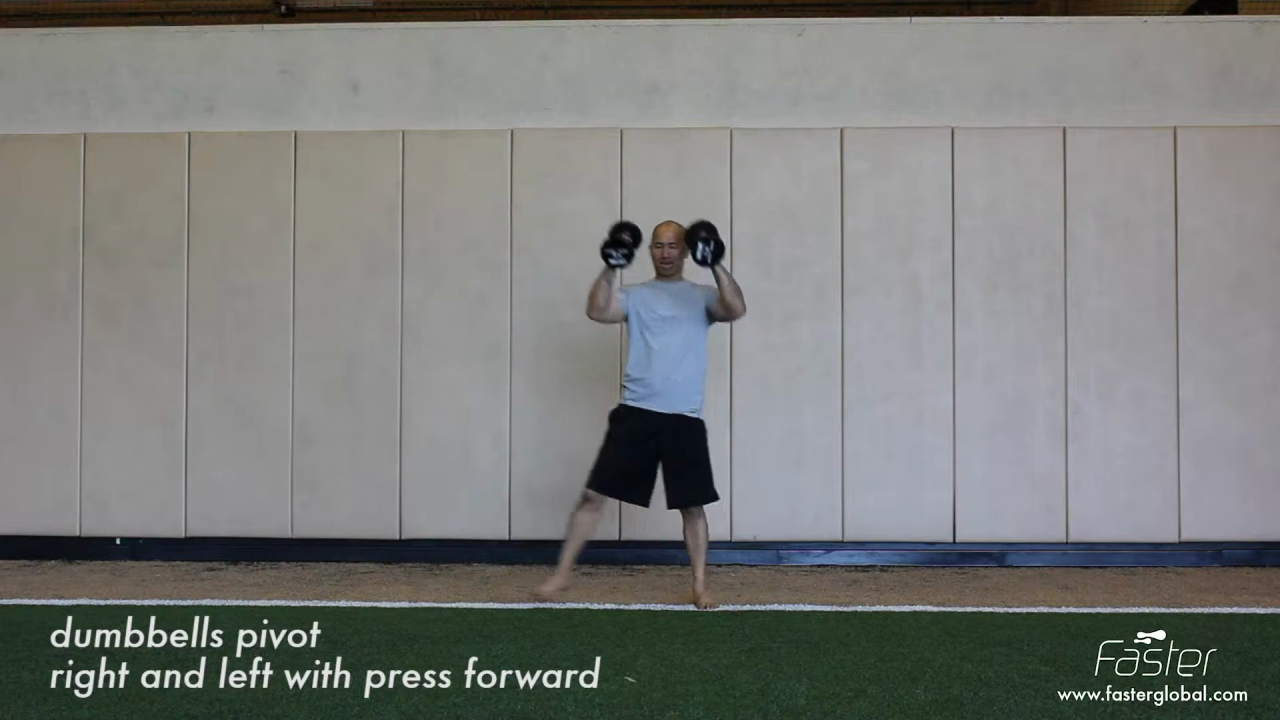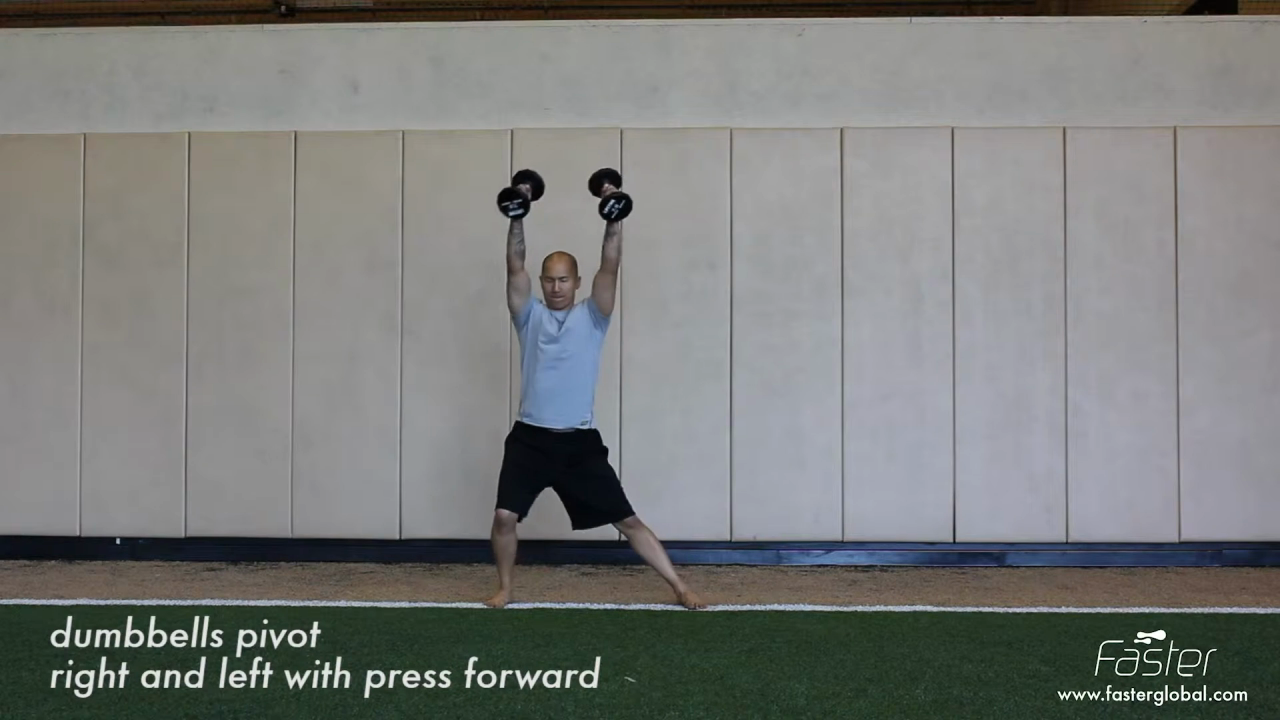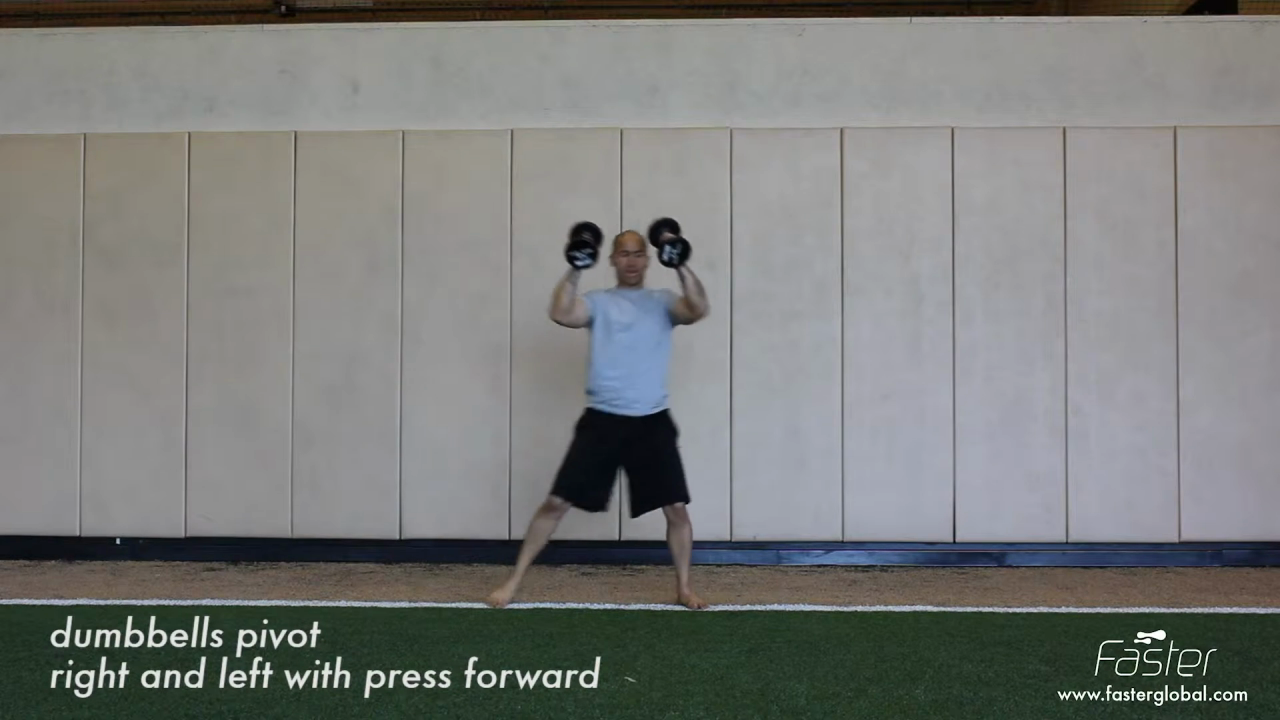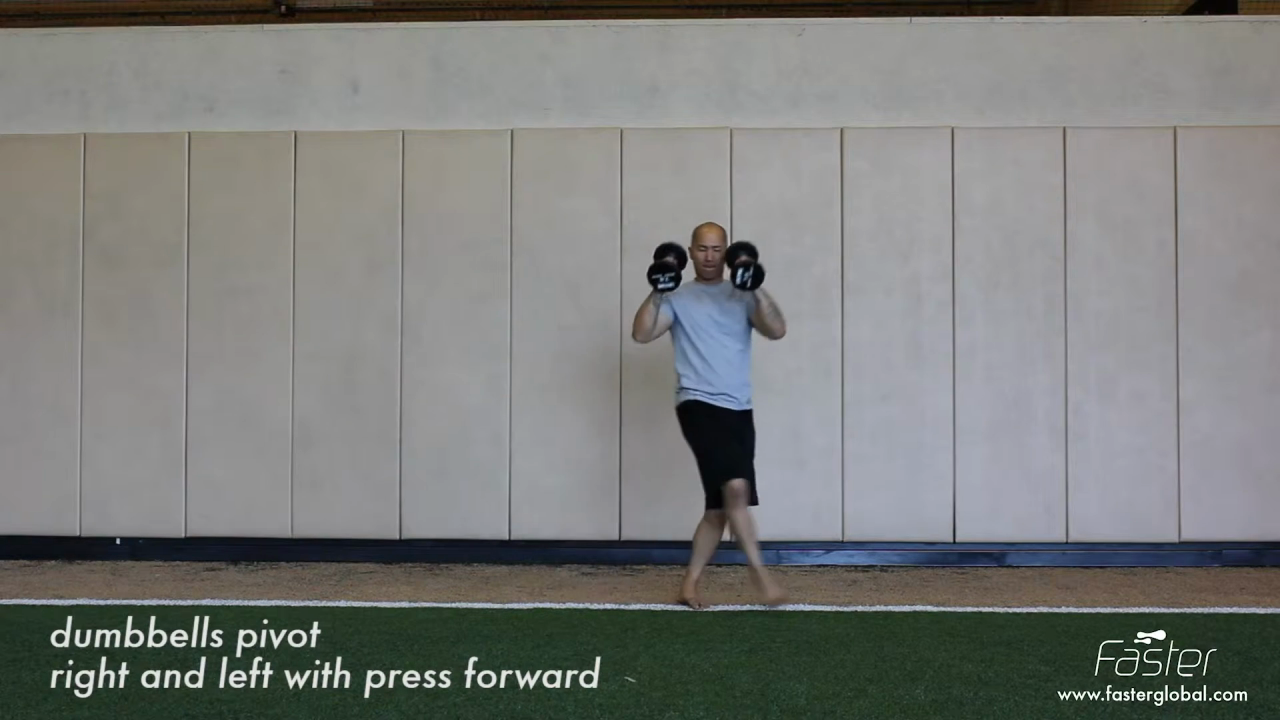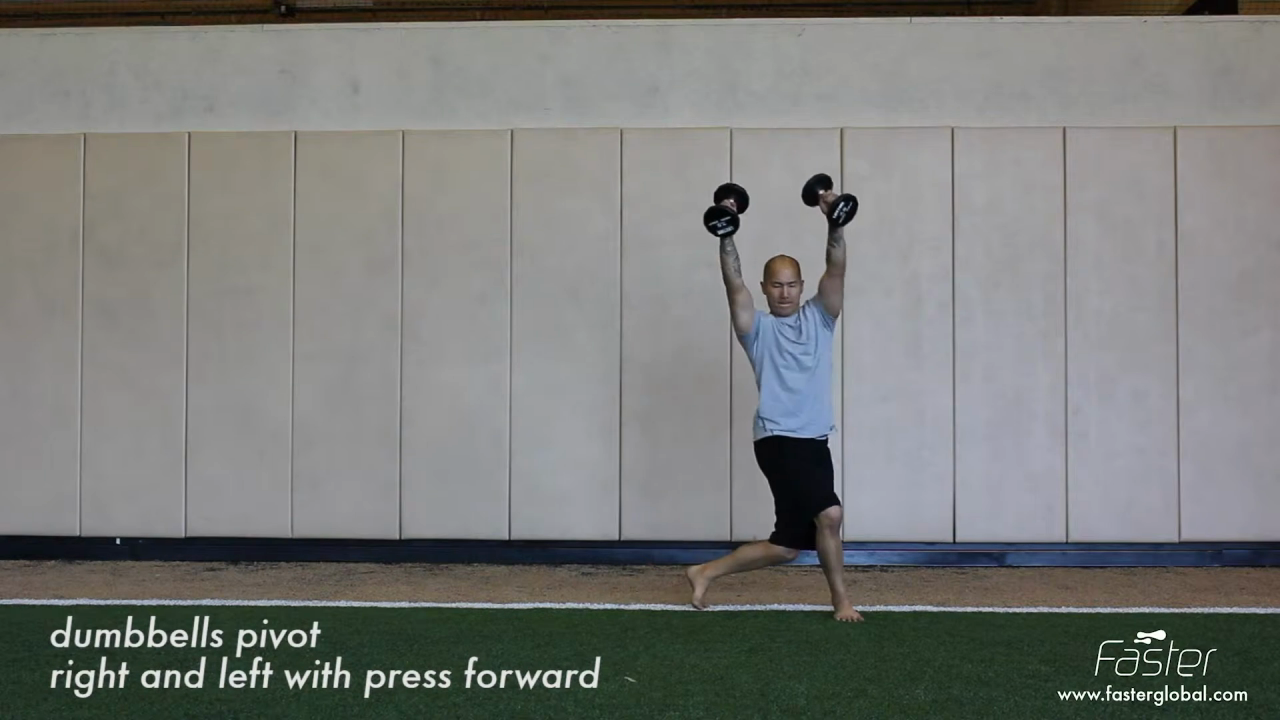
dt=0.7s
person 1, frame 1
left shoulder: (702, 292)
right shoulder: (635, 295)
left elbow: (736, 309)
right elbow: (597, 311)
left wrist: (715, 264)
right wrist: (611, 265)
left hip: (684, 417)
right hip: (636, 412)
left knee: (692, 505)
right knee: (594, 495)
left ankle: (699, 585)
right ankle: (562, 574)
person 1, frame 2
left shoulder: (591, 316)
right shoulder: (529, 315)
left elbow: (610, 267)
right elbow: (515, 266)
left wrist: (613, 219)
right wrist: (517, 217)
left hip: (580, 440)
right hip: (530, 437)
left knee: (627, 519)
right knee: (504, 516)
left ankle: (680, 587)
right ankle: (505, 586)
person 1, frame 3
left shoulder: (665, 301)
right shoulder: (597, 302)
left elbow: (698, 309)
right elbow: (563, 315)
left wrist: (680, 264)
right wrist: (576, 269)
left hip: (651, 423)
right hip: (602, 420)
left knee: (676, 506)
right knee: (556, 503)
left ankle: (684, 587)
right ankle: (513, 582)
person 1, frame 4
left shoulder: (742, 298)
right shoulder: (677, 298)
left elbow: (776, 329)
right elbow: (641, 334)
left wrist: (755, 284)
right wrist: (657, 289)
left hip: (740, 410)
right hip: (698, 407)
left knee: (721, 504)
right knee: (735, 487)
left ankle: (690, 583)
right ankle: (760, 574)
person 1, frame 5
left shoulder: (820, 318)
right shoulder: (758, 328)
left elbow: (836, 269)
right elbow: (734, 284)
left wrist: (834, 221)
right wrist: (726, 233)
left hip: (815, 442)
right hip: (778, 441)
left knee: (787, 545)
right knee: (829, 515)
left ankle: (706, 572)
right ankle: (840, 598)
